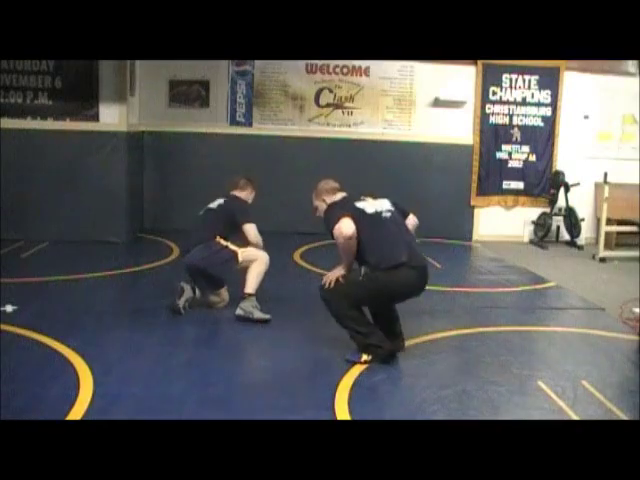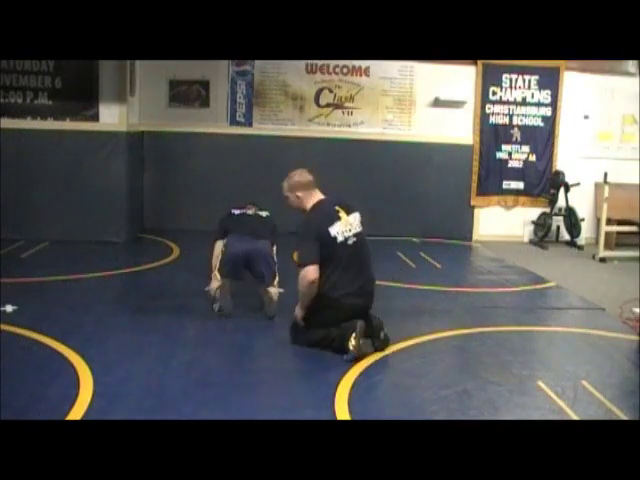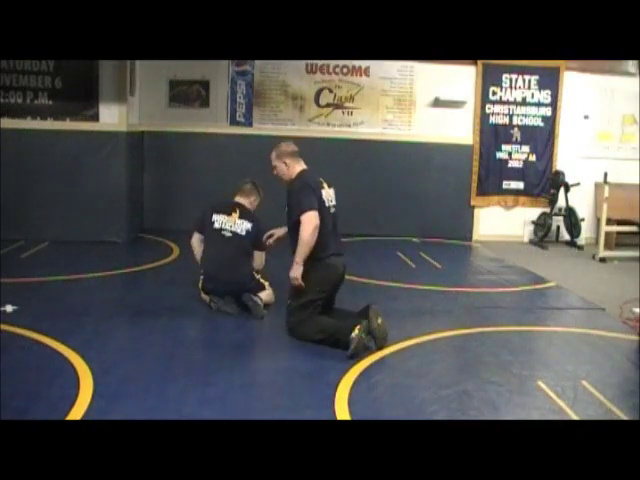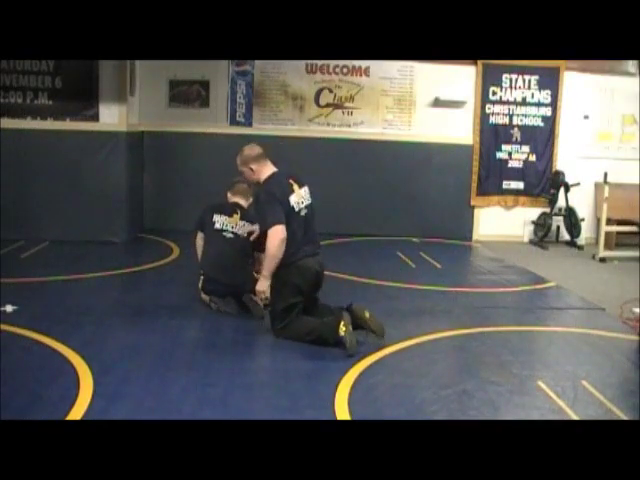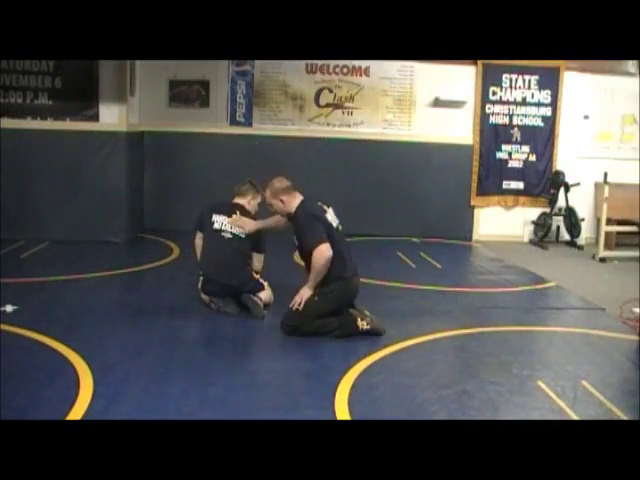
dt=1s
person 1, frame 1
left shoulder: (334, 209)
right shoulder: (379, 201)
left elbow: (347, 231)
right elbow: (412, 220)
left wrist: (344, 266)
left hip: (391, 274)
right hip: (418, 273)
left knee: (331, 291)
right knee: (376, 288)
left ankle: (373, 347)
right ankle: (392, 340)
person 1, frame 2
left shoulder: (309, 224)
right shoulder: (348, 208)
left elbow: (310, 276)
left wrist: (302, 307)
left hip: (340, 300)
right hip: (366, 295)
left knee: (299, 332)
left ankle: (348, 333)
right ankle: (368, 325)
person 1, frame 3
left shoulder: (299, 186)
right shoulder: (316, 181)
left elbow: (311, 224)
left wrist: (297, 264)
right wrist: (284, 230)
left hip: (318, 265)
right hip: (334, 262)
left knee: (297, 322)
right knee: (322, 312)
left ankle: (351, 331)
right ankle: (364, 318)
person 1, frame 4
left shoulder: (266, 193)
right shoulder: (294, 180)
left elbow: (278, 236)
left wrist: (264, 277)
right wrist: (263, 227)
left hip: (293, 268)
right hip: (314, 261)
left knee: (283, 325)
right knee: (309, 307)
left ankle: (335, 328)
right ankle: (350, 315)
person 1, frame 5
left shoulder: (305, 217)
right shoulder: (308, 207)
left elbow: (324, 254)
right elbow: (286, 219)
left wrist: (309, 287)
right wrist: (257, 224)
left hip: (338, 285)
right hip: (343, 280)
left knee: (291, 323)
right knee: (302, 313)
left ankle: (352, 323)
right ankle: (351, 315)
person 2, frame 1
left shoulder: (219, 204)
right shoulder: (240, 204)
right elbow: (254, 239)
right wrist: (257, 250)
left hip: (192, 259)
right hip: (208, 252)
left knee: (222, 300)
right knee: (262, 258)
left ankle: (190, 293)
right ankle: (247, 303)
person 2, frame 2
left shoulder: (228, 217)
right shoulder: (268, 219)
left elbow: (217, 253)
right elbow: (272, 253)
left wrist: (215, 280)
right wrist: (273, 284)
left hip: (233, 244)
right hip: (262, 247)
left knee: (216, 286)
right knee: (273, 291)
left ankle: (222, 292)
right ankle: (269, 294)
person 2, frame 3
left shoulder: (211, 211)
right shoulder: (254, 222)
left elbow: (195, 241)
right elbow: (258, 264)
left hip: (211, 279)
right hip: (242, 280)
left knee: (205, 293)
right knee: (268, 294)
left ankle: (215, 300)
right ankle: (256, 300)
person 2, frame 4
left shoulder: (210, 211)
right shoulder: (253, 222)
left elbow: (200, 240)
right elbow: (259, 261)
left hip: (212, 280)
right hip: (242, 281)
left knee: (204, 293)
left ankle: (217, 301)
right ankle: (251, 299)
person 2, frame 5
left shoulder: (209, 211)
left elbow: (199, 240)
right elbow: (257, 266)
left hip: (211, 281)
right hip: (241, 282)
left knee: (204, 293)
right knee: (267, 294)
left ankle: (217, 300)
right ankle: (255, 299)
